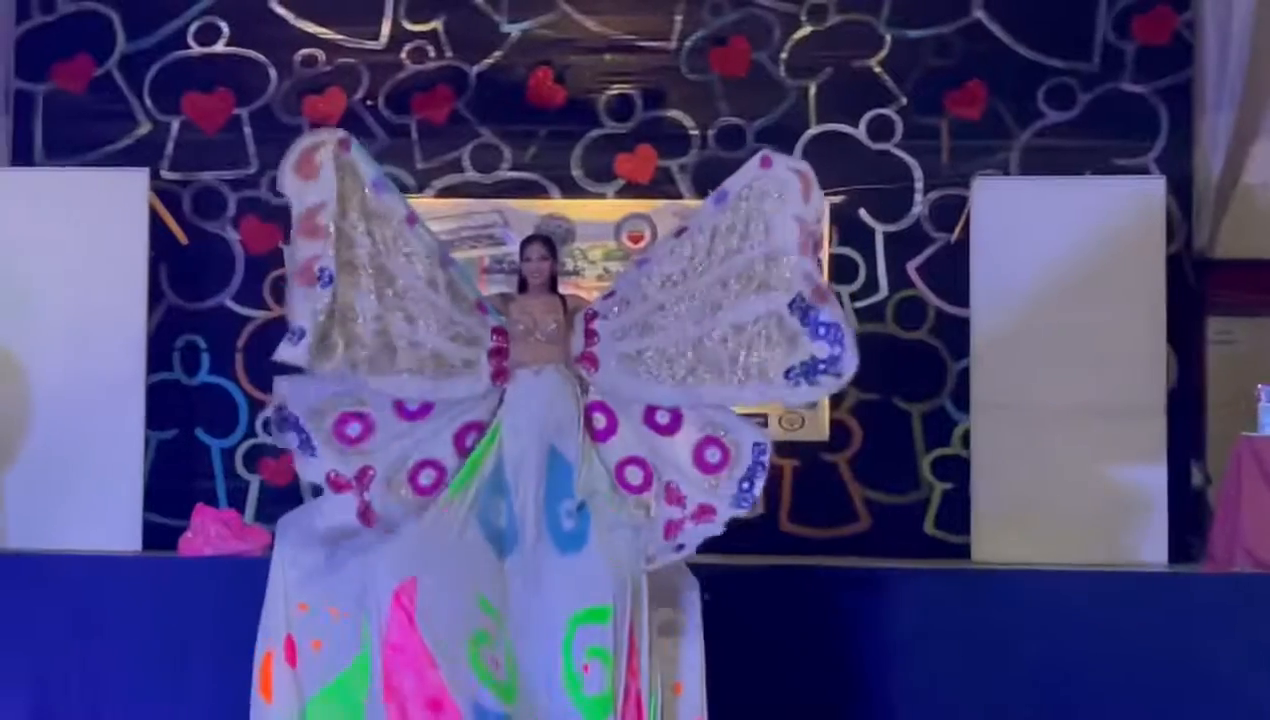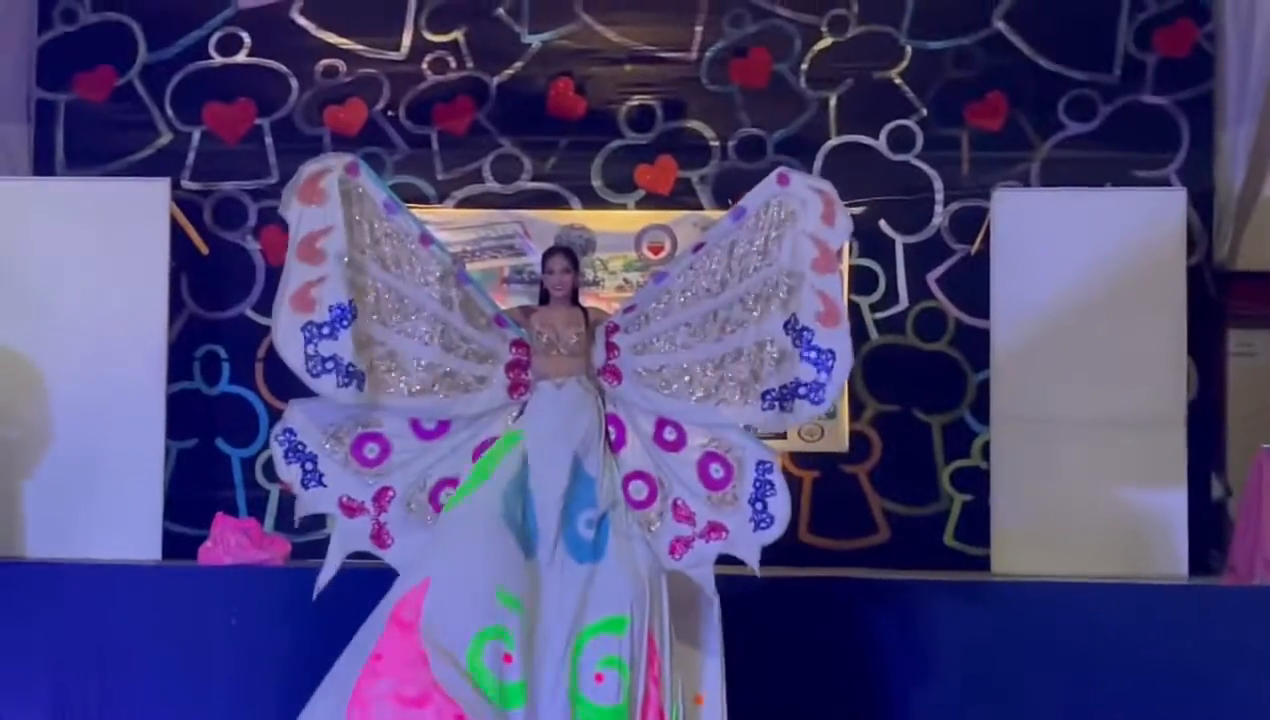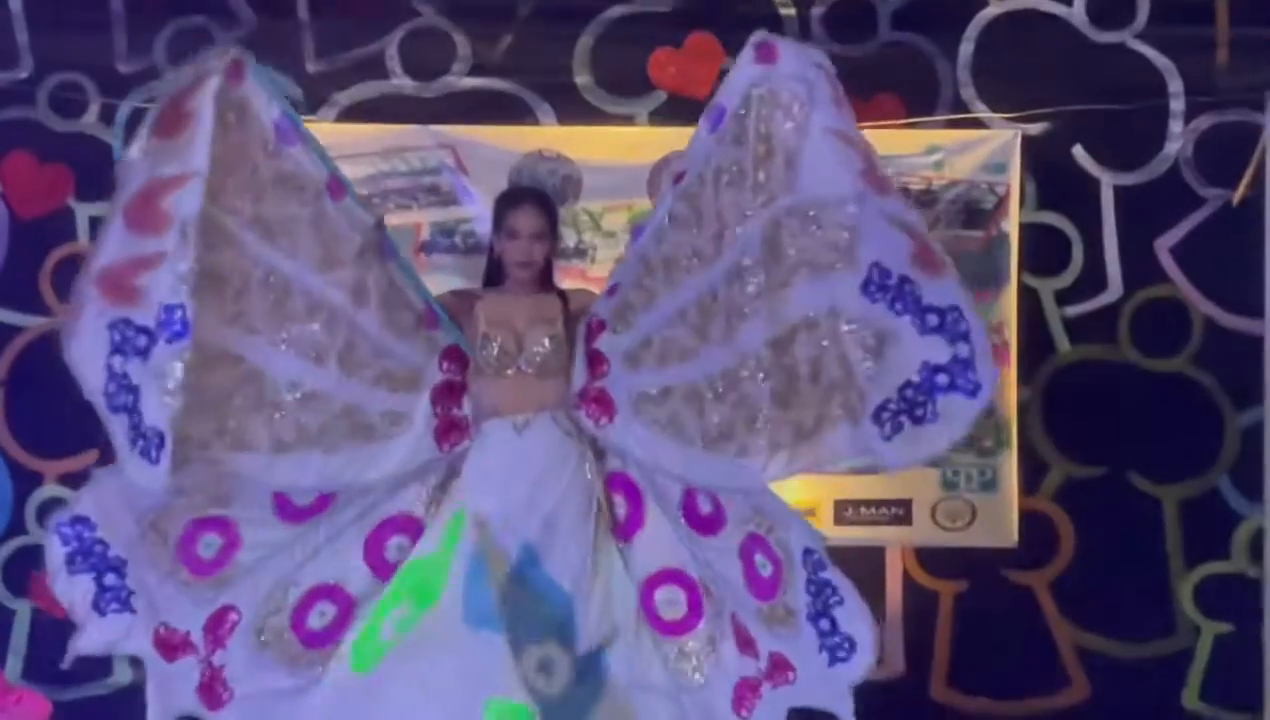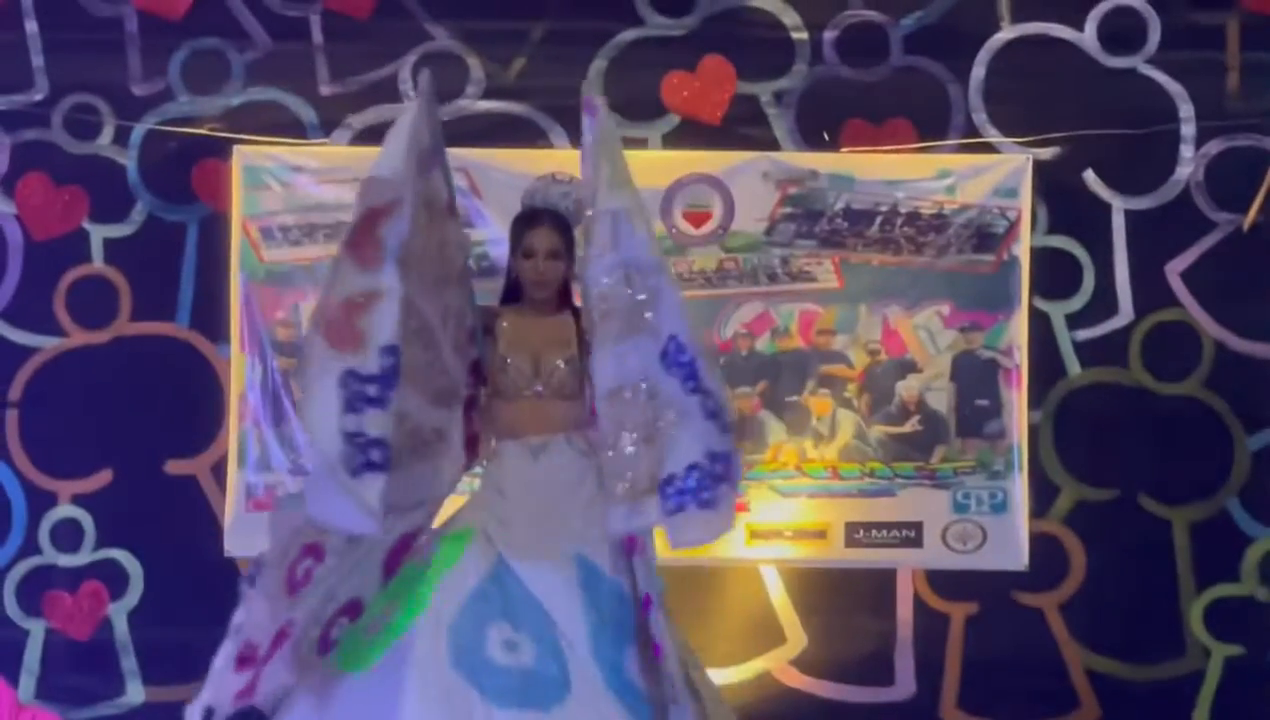
dt=0.7s
person 1, frame 1
left shoulder: (578, 308)
right shoulder: (500, 307)
left elbow: (648, 295)
right elbow: (442, 291)
left hip: (566, 419)
right hip: (514, 419)
left knee: (573, 542)
right knee: (507, 531)
person 1, frame 2
left shoulder: (599, 319)
right shoulder: (520, 318)
left elbow: (669, 306)
right elbow: (458, 304)
left hip: (587, 430)
right hip: (534, 430)
left knee: (590, 550)
right knee: (517, 542)
person 1, frame 3
left shoulder: (584, 309)
right shoulder: (460, 308)
left elbow: (673, 275)
right elbow: (359, 286)
left hip: (566, 483)
right hip: (486, 483)
right knee: (466, 636)
person 1, frame 4
left shoulder: (586, 327)
right shoulder: (485, 326)
left elbow: (639, 326)
right elbow: (431, 299)
left wrist: (609, 268)
left hip: (577, 493)
right hip: (506, 492)
left knee: (583, 632)
right knee: (469, 622)
